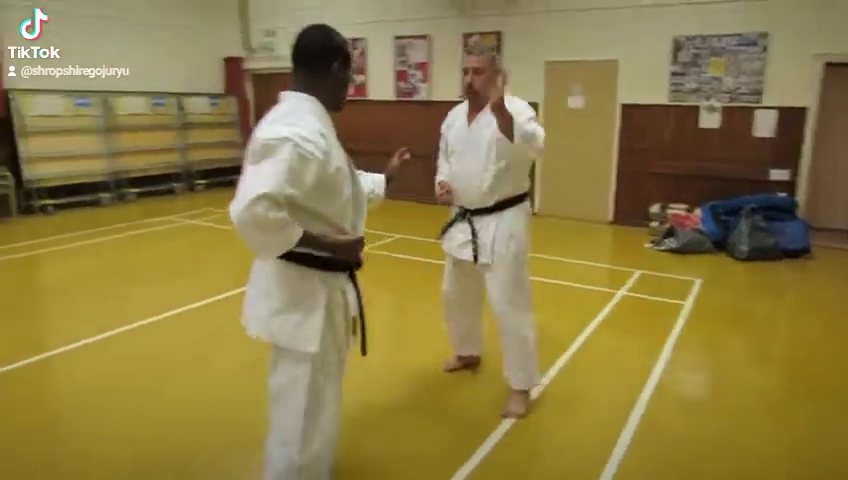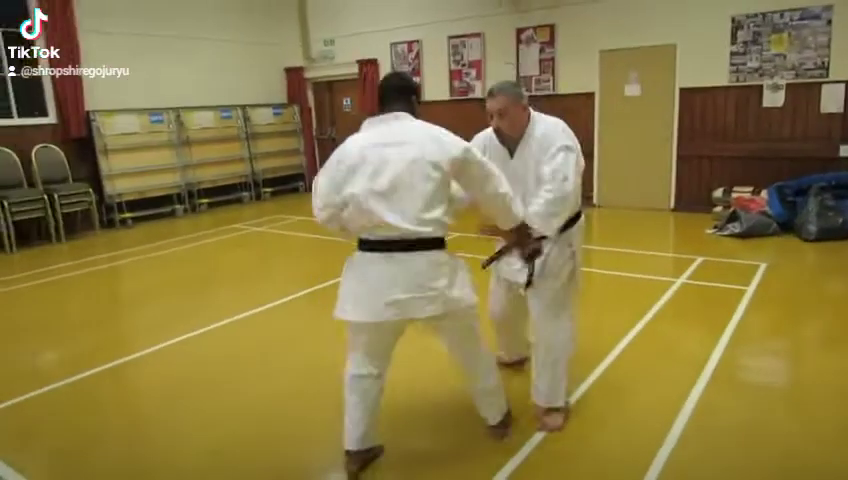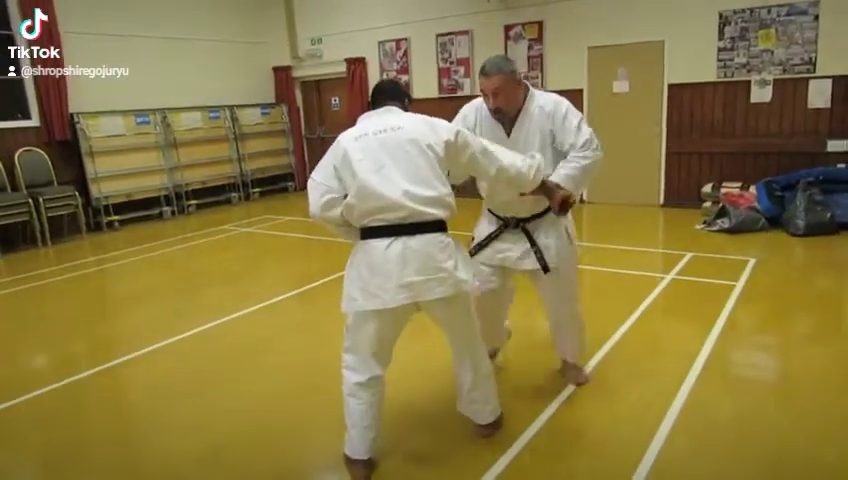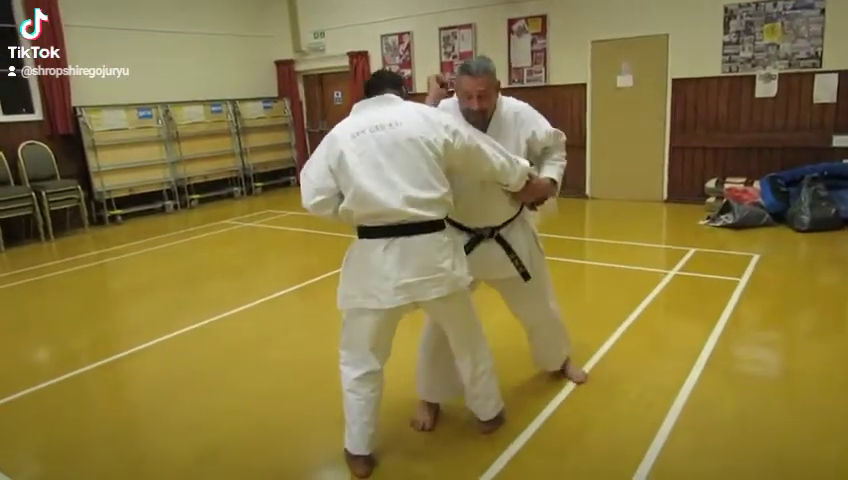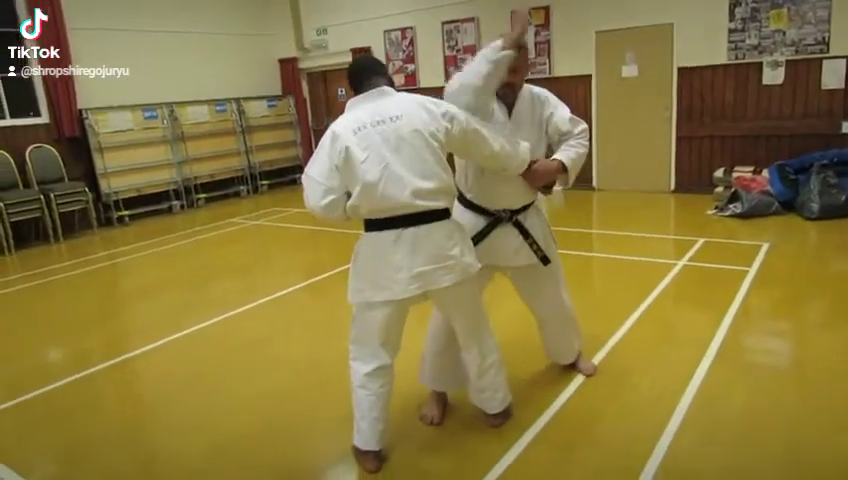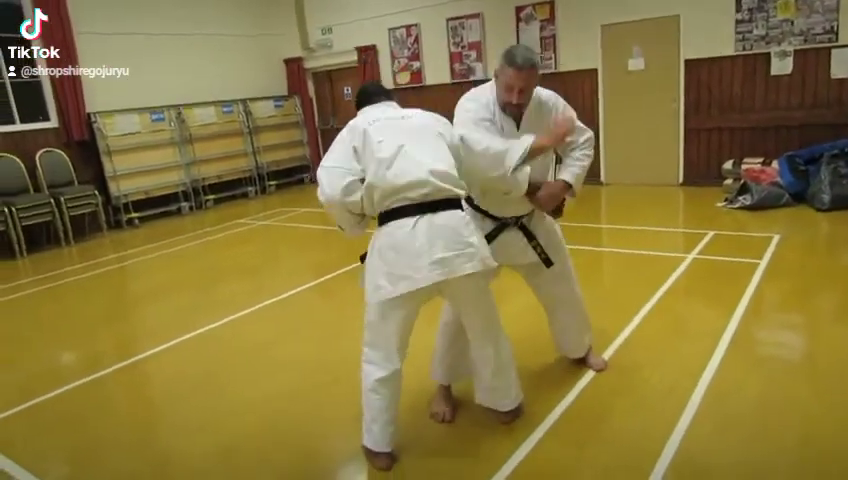
dt=0.5s
person 1, frame 1
left shoulder: (296, 118)
right shoulder: (298, 130)
right elbow: (253, 215)
left wrist: (383, 179)
right wrist: (328, 245)
left hip: (300, 283)
right hip: (306, 290)
left knee: (310, 398)
right knee: (303, 420)
person 1, frame 2
left shoulder: (349, 147)
right shoulder: (442, 141)
left elbow: (325, 210)
right elbow: (494, 190)
right wrist: (517, 228)
left hip: (370, 270)
right hip: (428, 269)
left knee: (365, 363)
right knee: (470, 349)
right ankle: (496, 416)
person 1, frame 3
left shoulder: (347, 141)
right shoulder: (434, 128)
left elbow: (321, 205)
right elbow: (500, 163)
right wrist: (549, 189)
left hip: (376, 260)
right hip: (433, 251)
left knee: (362, 361)
right knee: (467, 341)
right ankle: (486, 416)
person 1, frame 4
left shoulder: (340, 133)
right shoulder: (431, 119)
left elbow: (316, 199)
right elbow: (489, 159)
right wrist: (525, 180)
left hip: (374, 256)
right hip: (431, 248)
left knee: (360, 357)
right knee: (467, 337)
right ankle: (488, 412)
person 1, frame 5
left shoulder: (340, 130)
right shoulder: (429, 108)
left elbow: (321, 201)
right elbow: (488, 144)
right wrist: (528, 168)
left hip: (384, 252)
right hip: (440, 239)
left knee: (371, 353)
right knee: (473, 330)
left ankle: (369, 446)
right ankle: (495, 406)
person 1, frame 6
left shoulder: (356, 129)
right shoulder: (431, 119)
left elbow: (334, 192)
right elbow: (485, 164)
left wrist: (356, 221)
right wrist: (530, 176)
left hip: (399, 243)
right hip: (454, 230)
left knee: (382, 352)
right knee: (484, 327)
left ankle: (378, 446)
right ankle: (505, 403)
person 2, frame 1
left shoulder: (514, 109)
right shoulder: (455, 116)
left elbow: (532, 146)
left wrist: (501, 114)
right wrist: (444, 183)
left hip: (503, 222)
right hip: (463, 219)
left knee: (509, 304)
right knee: (457, 293)
left ankle: (521, 386)
right ankle: (468, 353)
person 2, frame 2
left shoulder: (554, 135)
right shoulder: (485, 141)
left elbow: (560, 191)
left hip: (554, 239)
left knee: (550, 318)
right knee: (502, 308)
left ankle: (552, 402)
right ankle: (515, 353)
person 2, frame 3
left shoulder: (553, 108)
right shoulder: (472, 114)
left elbow: (588, 149)
left wrist: (557, 185)
left hip: (545, 224)
right hip: (495, 224)
left knee: (561, 298)
right knee: (483, 293)
left ankle: (569, 359)
right ankle: (492, 343)
person 2, frame 4
left shoulder: (520, 115)
left elbow: (554, 146)
left wrist: (549, 180)
right wrist: (428, 108)
left hip: (510, 233)
left knee: (539, 305)
right knee: (442, 319)
left ankle: (558, 360)
right ankle: (430, 398)
person 2, frame 5
left shoulder: (541, 101)
right shoulder: (468, 95)
left elbow: (578, 135)
right elbow: (460, 92)
left wrist: (559, 166)
right wrist: (506, 43)
left hip: (525, 222)
right hip: (473, 222)
left knee: (550, 296)
right knee: (452, 309)
left ankle: (569, 353)
right ankle: (438, 390)
person 2, frame 6
left shoulder: (549, 104)
right shoulder: (473, 103)
left elbow: (583, 144)
left wrist: (563, 184)
left hip: (532, 220)
right hip: (480, 221)
left knee: (561, 289)
right knee: (461, 304)
left ankle: (579, 349)
right ankle: (444, 386)
